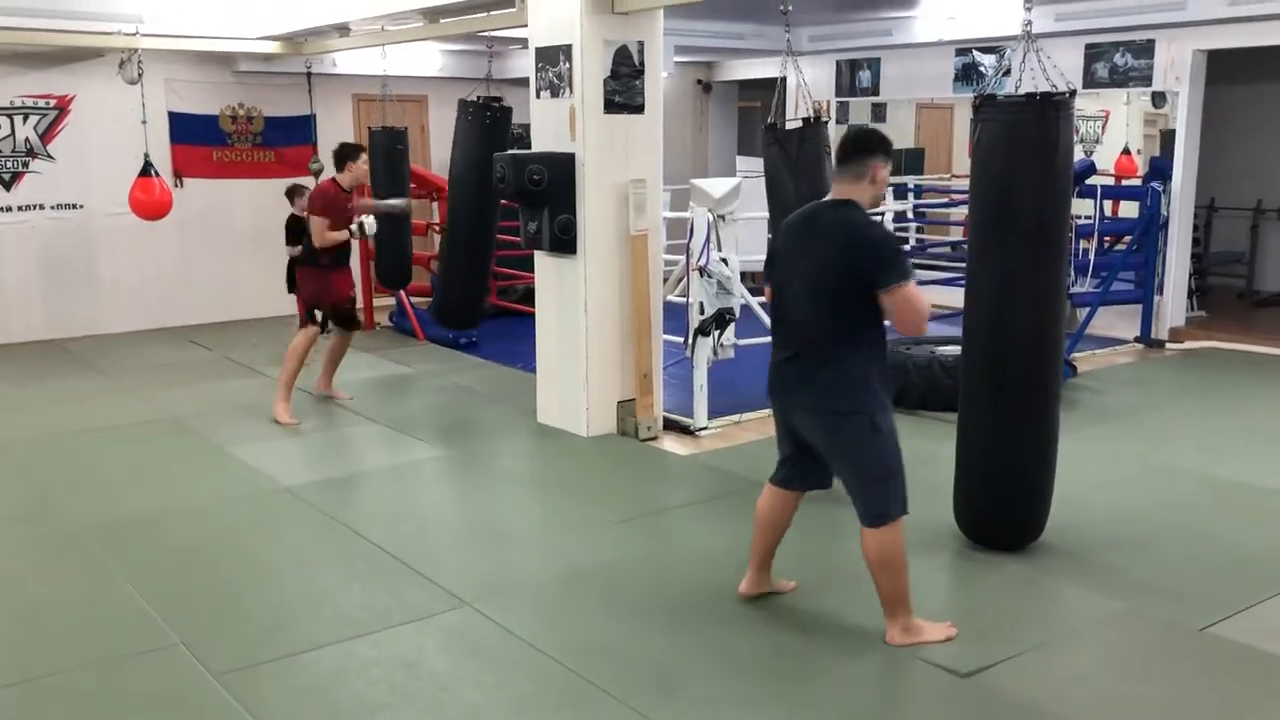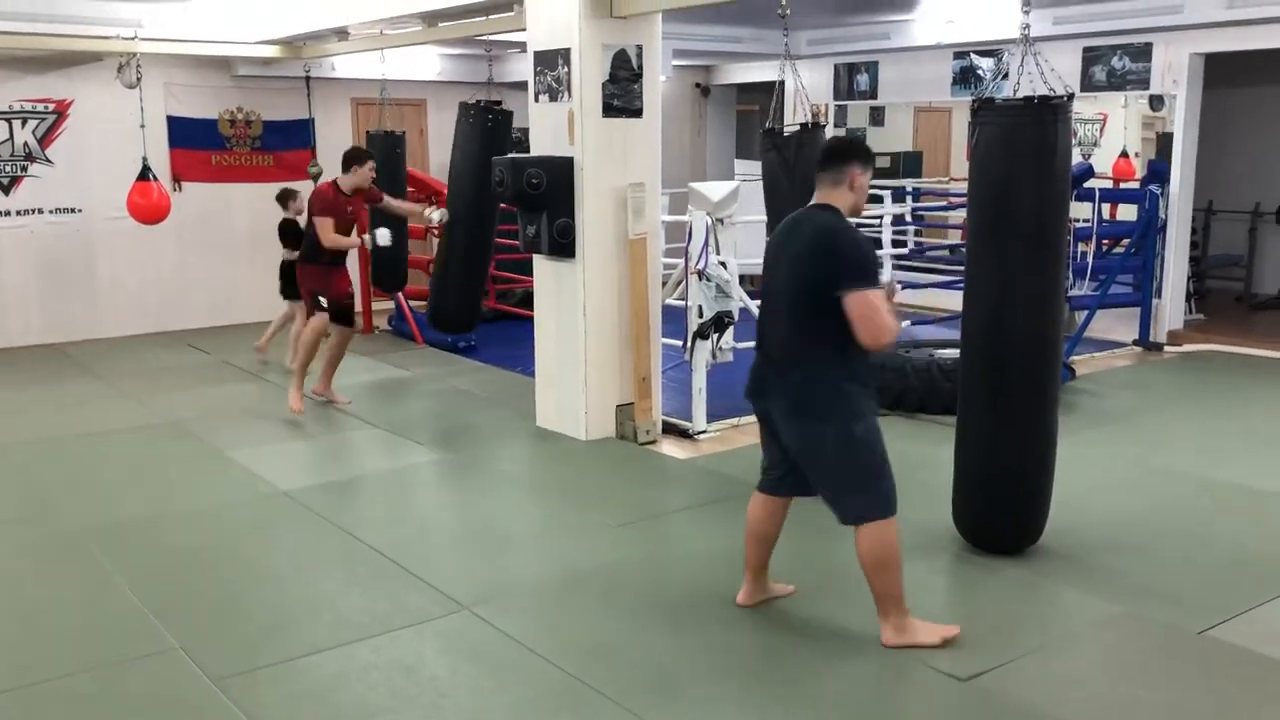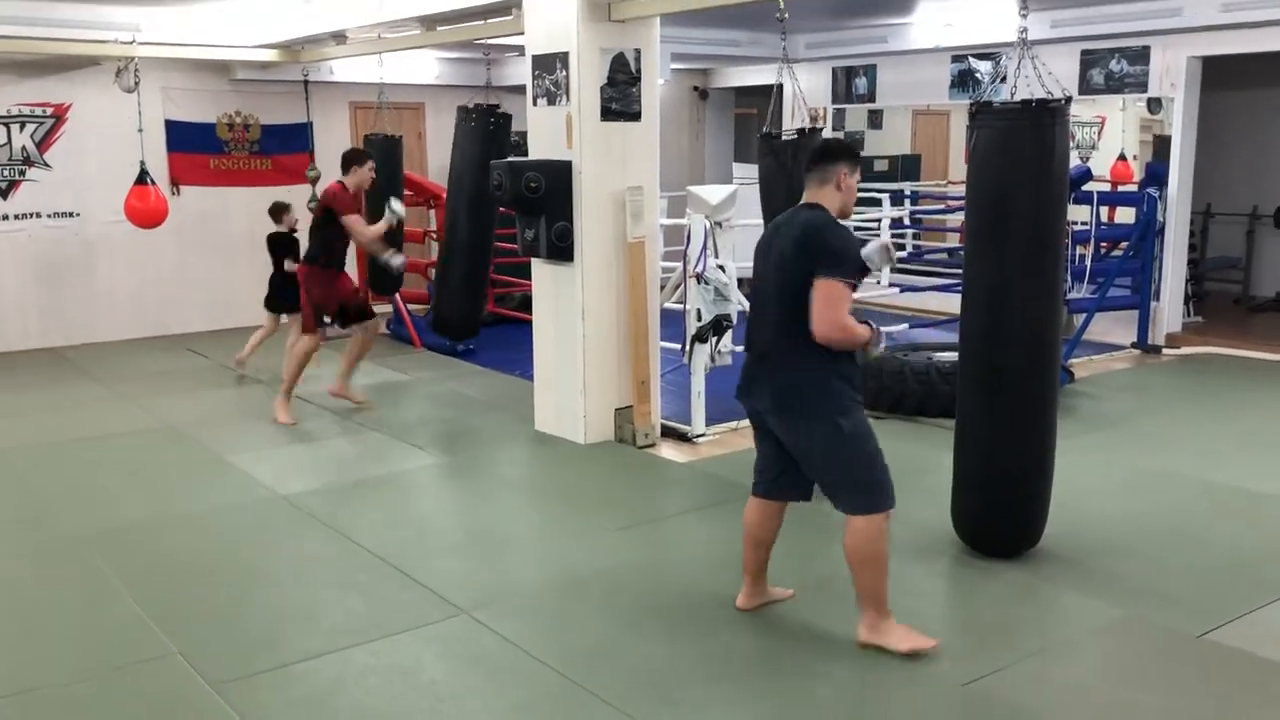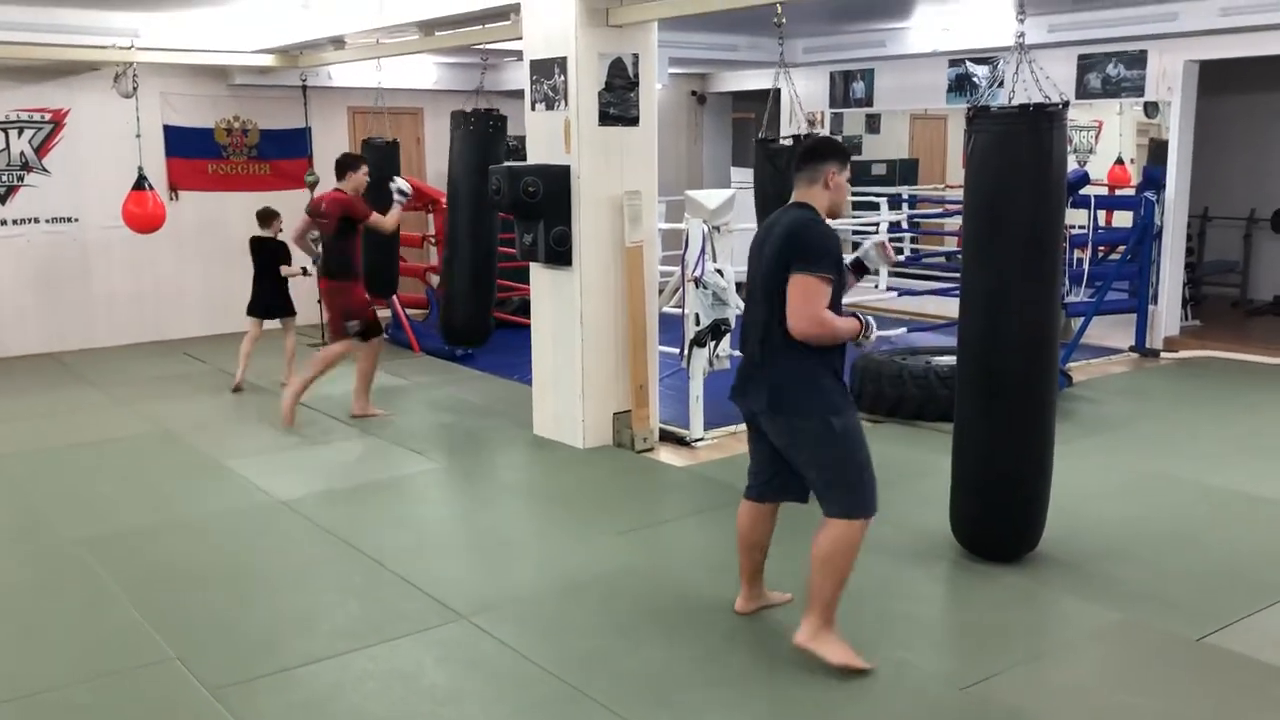
dt=0.1s
person 1, frame 1
left shoulder: (793, 226)
right shoulder: (872, 239)
right elbow: (914, 323)
right wrist: (898, 277)
left hip: (789, 382)
right hip: (846, 393)
left knee: (788, 476)
right knee: (882, 509)
left ankle: (757, 577)
right ankle: (901, 623)
person 1, frame 2
left shoulder: (785, 233)
right shoulder: (847, 243)
right elbow: (876, 335)
right wrist: (887, 313)
left hip: (772, 387)
right hip: (825, 396)
left knee: (775, 484)
right knee: (874, 508)
left ankle: (754, 585)
right ankle: (898, 622)
person 1, frame 3
left shoulder: (777, 231)
right shoulder: (832, 238)
right elbow: (828, 326)
left wrist: (862, 265)
right wrist: (868, 335)
left hip: (763, 386)
right hip: (814, 394)
left knee: (770, 487)
right knee: (870, 501)
left ankle: (753, 589)
right ankle: (876, 622)
person 1, frame 4
left shoulder: (774, 227)
right shoulder: (816, 235)
right elbow: (807, 322)
left wrist: (858, 265)
right wrist: (859, 327)
left hip: (760, 386)
right hip: (806, 393)
left knee: (763, 490)
right knee: (852, 506)
left ankle: (751, 591)
right ankle: (819, 628)
person 2, frame 1
left shoulder: (349, 192)
right shoulder: (323, 194)
left elbow: (363, 206)
right elbow: (320, 240)
left wrist: (391, 205)
right wrist: (354, 232)
left hip: (339, 270)
right hip: (314, 270)
left knee: (346, 331)
right knee: (310, 331)
left ankle: (324, 384)
right ankle: (282, 402)
person 2, frame 2
left shoulder: (363, 192)
right shoulder: (323, 195)
left elbow: (394, 205)
right elbow: (328, 241)
left wrist: (430, 213)
left hip: (337, 269)
right hip: (311, 268)
left knee: (345, 329)
right knee: (320, 320)
left ankle: (322, 386)
right ankle: (296, 384)
person 2, frame 3
left shoulder: (352, 198)
right shoulder: (337, 195)
left elbow: (362, 238)
right elbow: (364, 235)
left wrist: (385, 254)
right wrist: (391, 217)
left hip: (336, 273)
right hip: (317, 272)
left knee: (368, 325)
right knee: (311, 338)
left ankle: (342, 383)
right ankle: (282, 399)
person 2, frame 4
left shoulder: (322, 201)
right shoulder: (350, 202)
left elbow: (299, 237)
right elbow: (388, 226)
left wrist: (318, 255)
right wrist: (400, 198)
left hip: (333, 280)
right hip: (342, 283)
left knee: (372, 340)
right knee: (343, 345)
left ankle: (362, 404)
right ankle: (295, 390)
